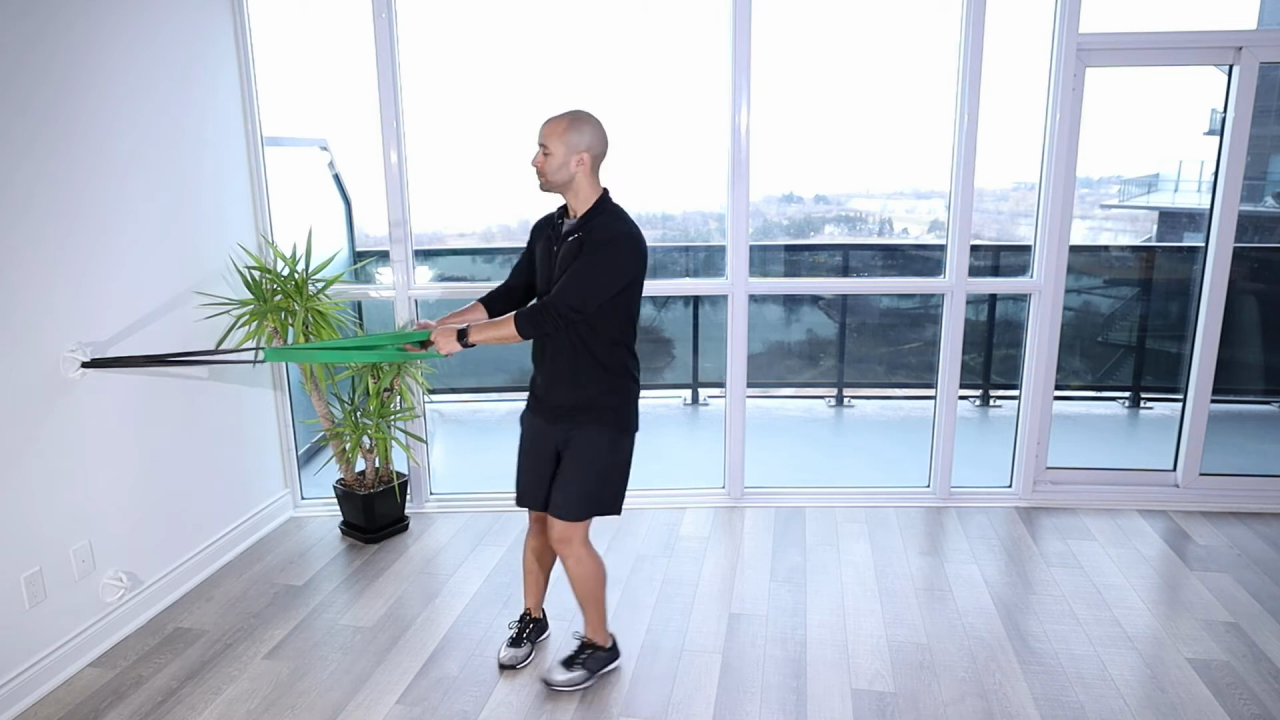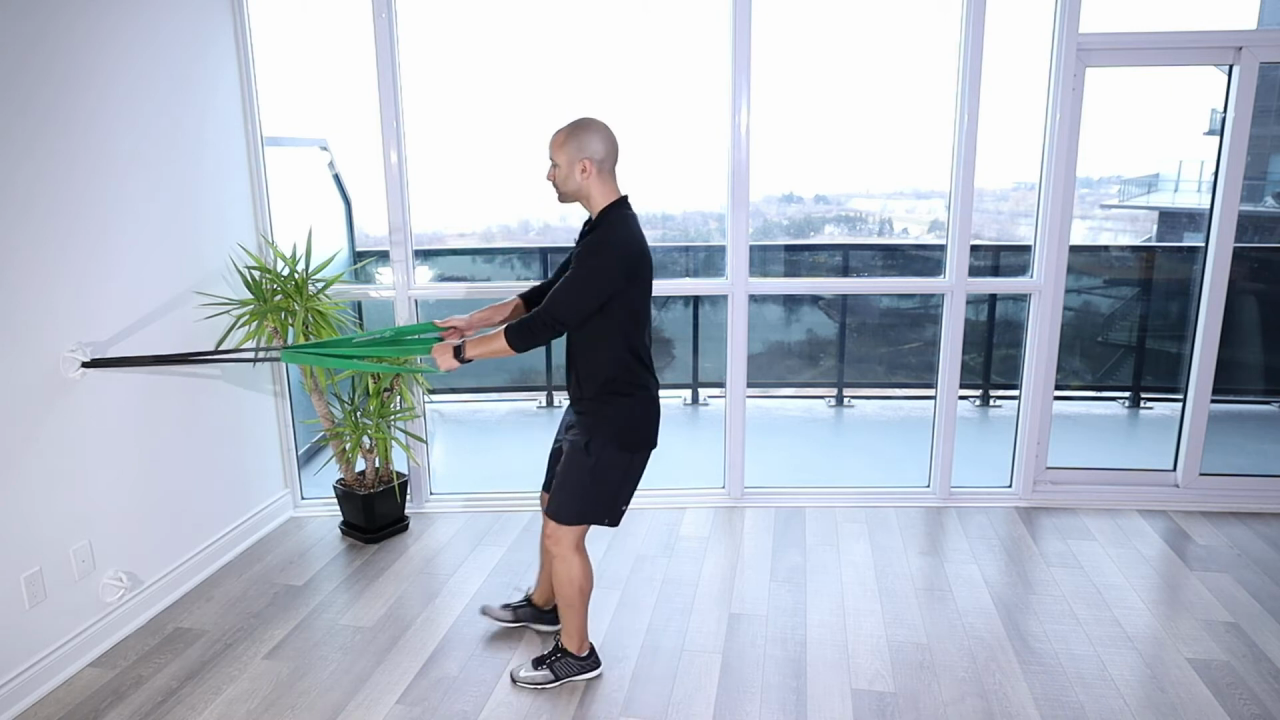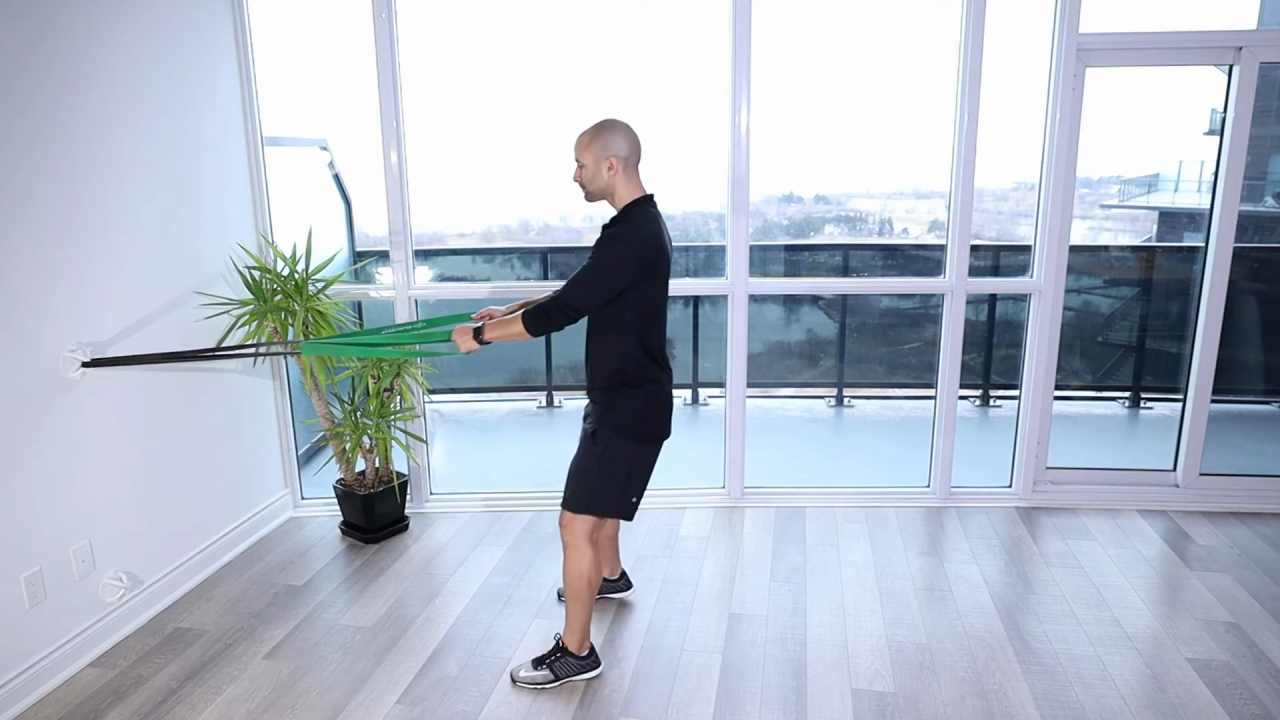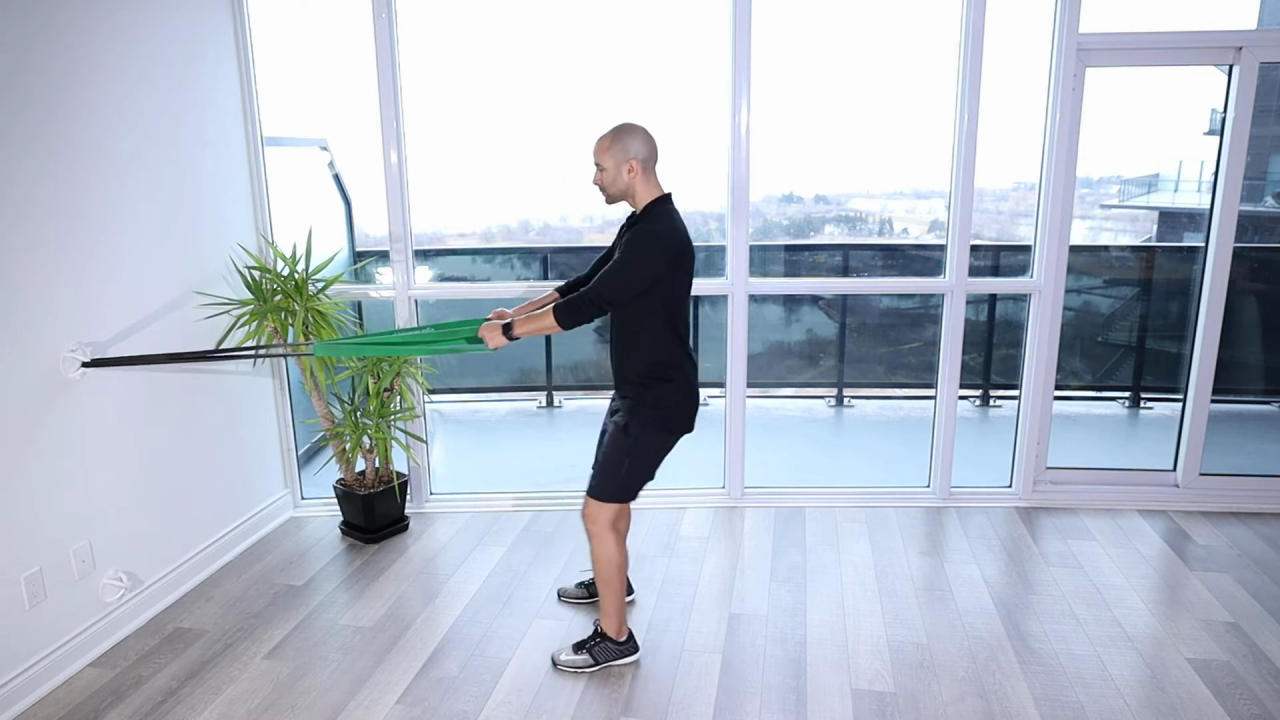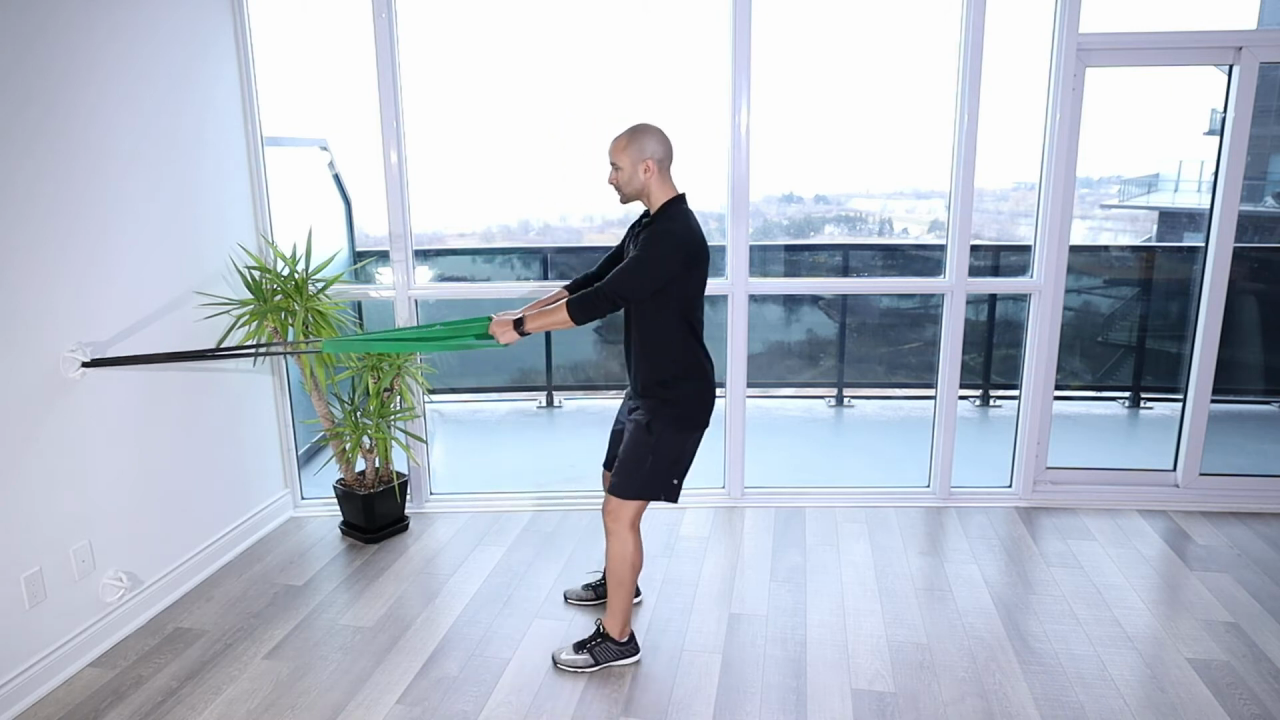
dt=0.3s
person 1, frame 1
left shoulder: (618, 238)
right shoulder: (548, 229)
left elbow: (550, 316)
right elbow: (511, 294)
left wrist: (464, 338)
right wrist: (444, 323)
left hip: (601, 413)
right hip: (547, 406)
left knee: (567, 531)
right knee: (540, 521)
left ankle: (599, 644)
right ankle: (532, 619)
person 1, frame 2
left shoulder: (614, 244)
right shoulder: (600, 231)
left elbow: (544, 325)
right elbow: (546, 294)
left wrist: (463, 352)
right wrist: (474, 320)
left hip: (617, 418)
right hip: (591, 406)
left knee: (563, 533)
right knee: (553, 505)
left ankle: (575, 653)
right ankle: (543, 605)
person 1, frame 3
left shoulder: (631, 238)
right shoulder: (636, 226)
left elbow: (563, 311)
right elbow: (577, 293)
left wrist: (482, 335)
right wrist: (506, 311)
left hip: (630, 406)
right hip: (621, 396)
left knee: (577, 524)
right knee: (596, 500)
left ankle: (575, 651)
right ankle: (611, 577)
person 1, frame 4
left shoulder: (659, 235)
right shoulder: (641, 226)
left elbow: (591, 304)
right elbow: (584, 282)
left wrist: (510, 332)
right wrist: (518, 311)
left hip: (657, 400)
right hip: (639, 391)
left knee: (598, 511)
right knee: (613, 491)
left ankle: (615, 636)
right ankle: (613, 580)
person 1, frame 5
left shoulder: (675, 235)
right shoulder: (648, 227)
left elbow: (603, 300)
right elbow: (594, 279)
left wrist: (522, 327)
right wrist: (525, 311)
left hip: (675, 400)
right hip: (648, 390)
left knee: (620, 510)
right knee: (615, 486)
left ankle: (615, 639)
right ankle: (619, 582)
